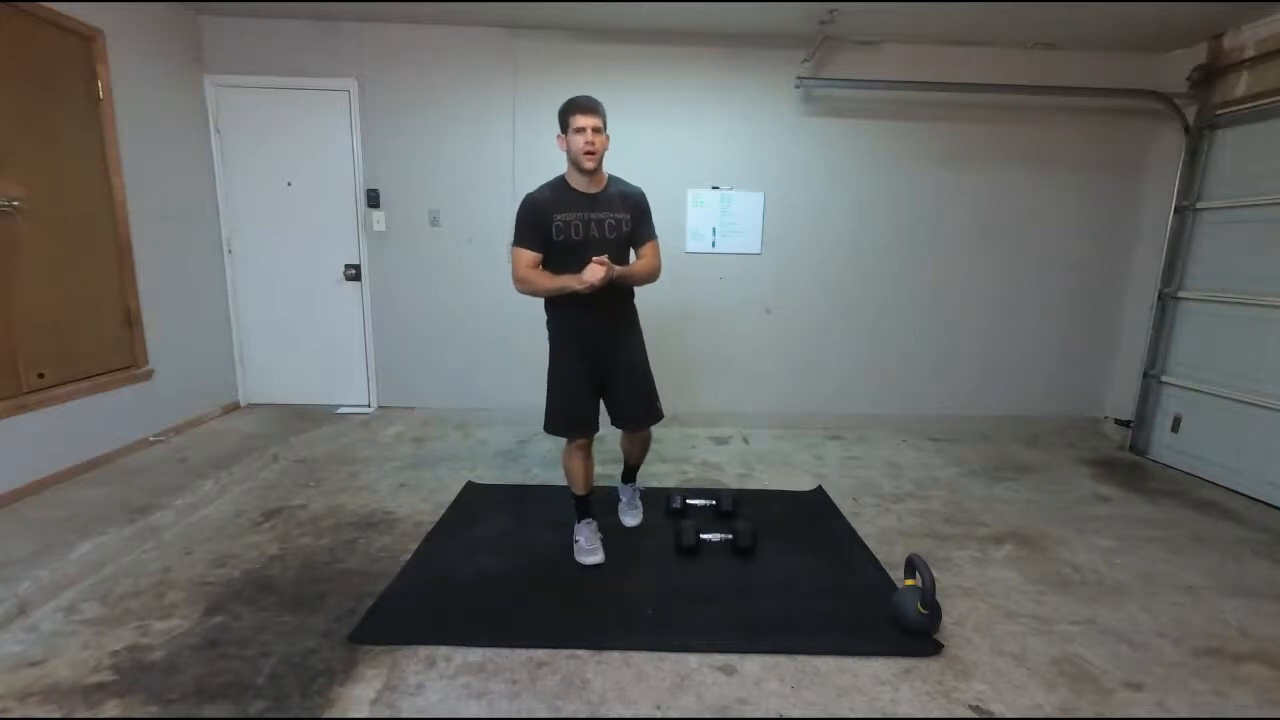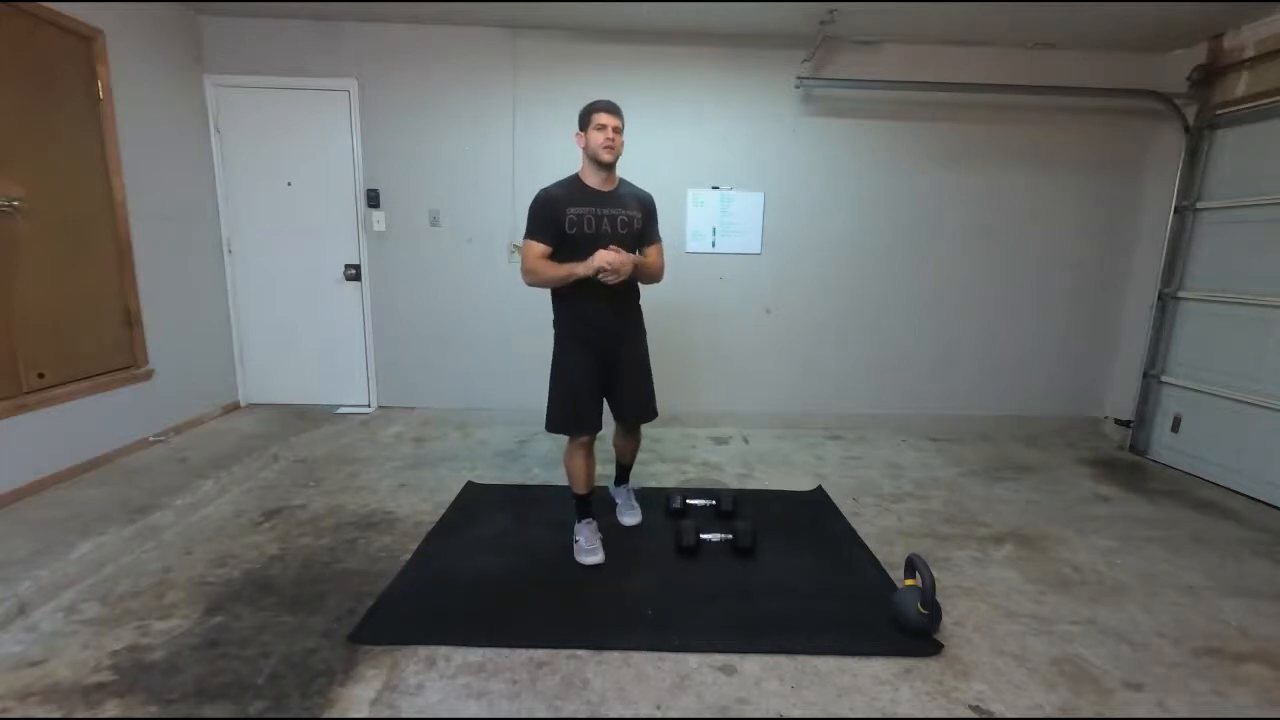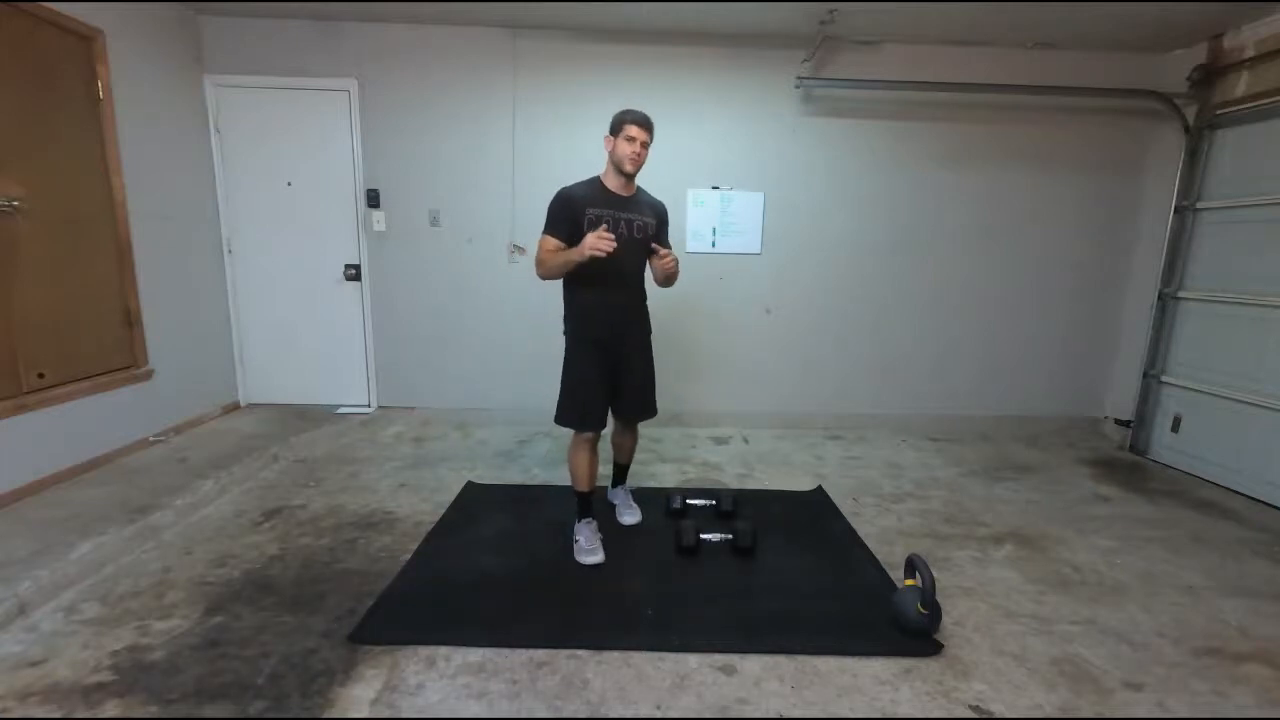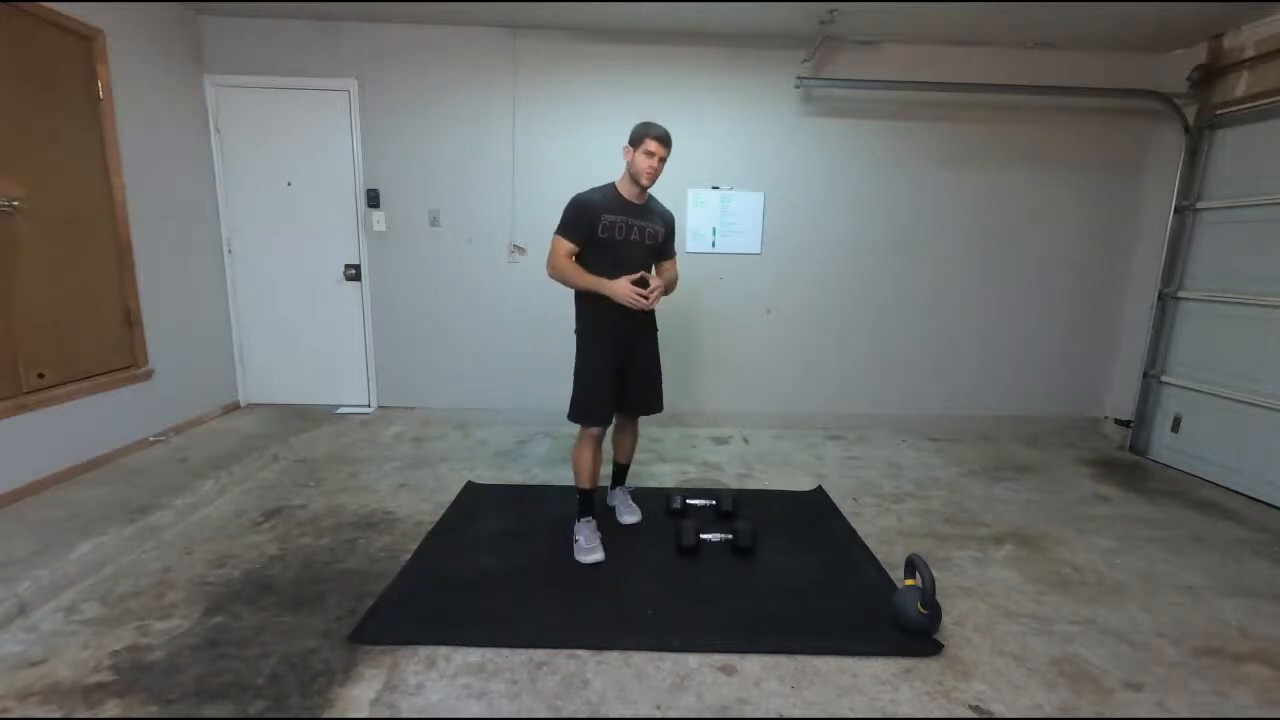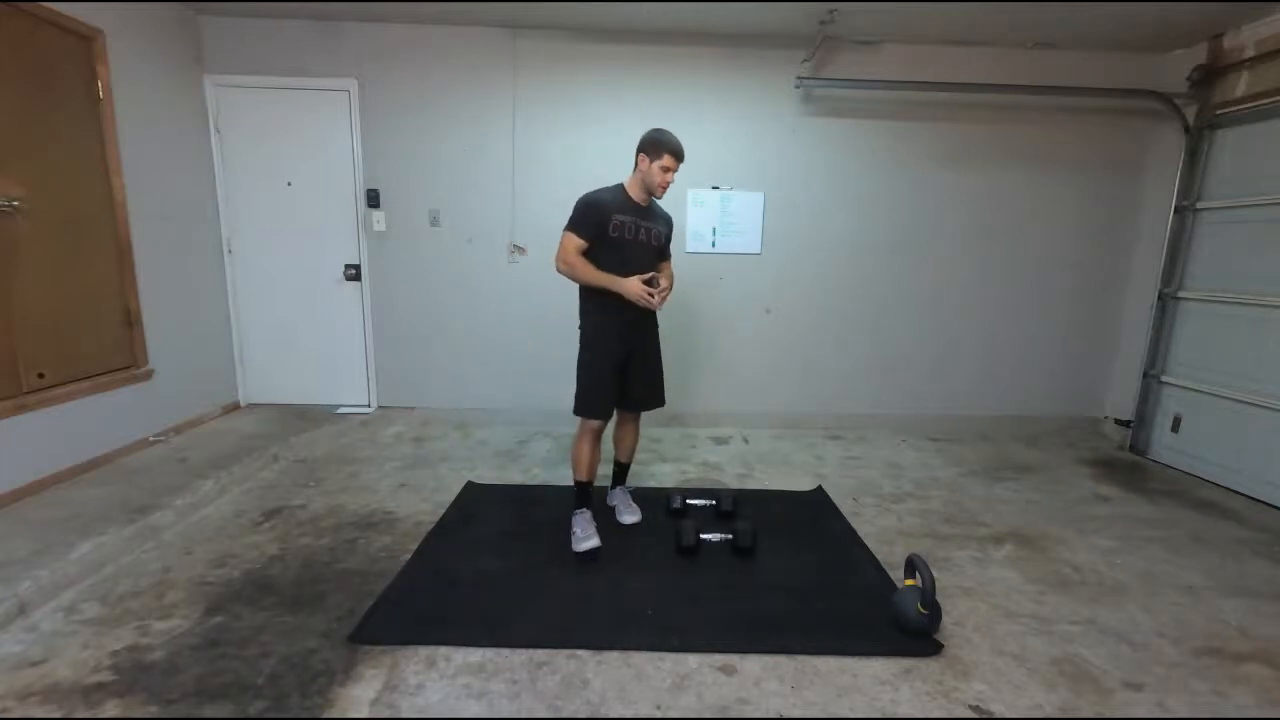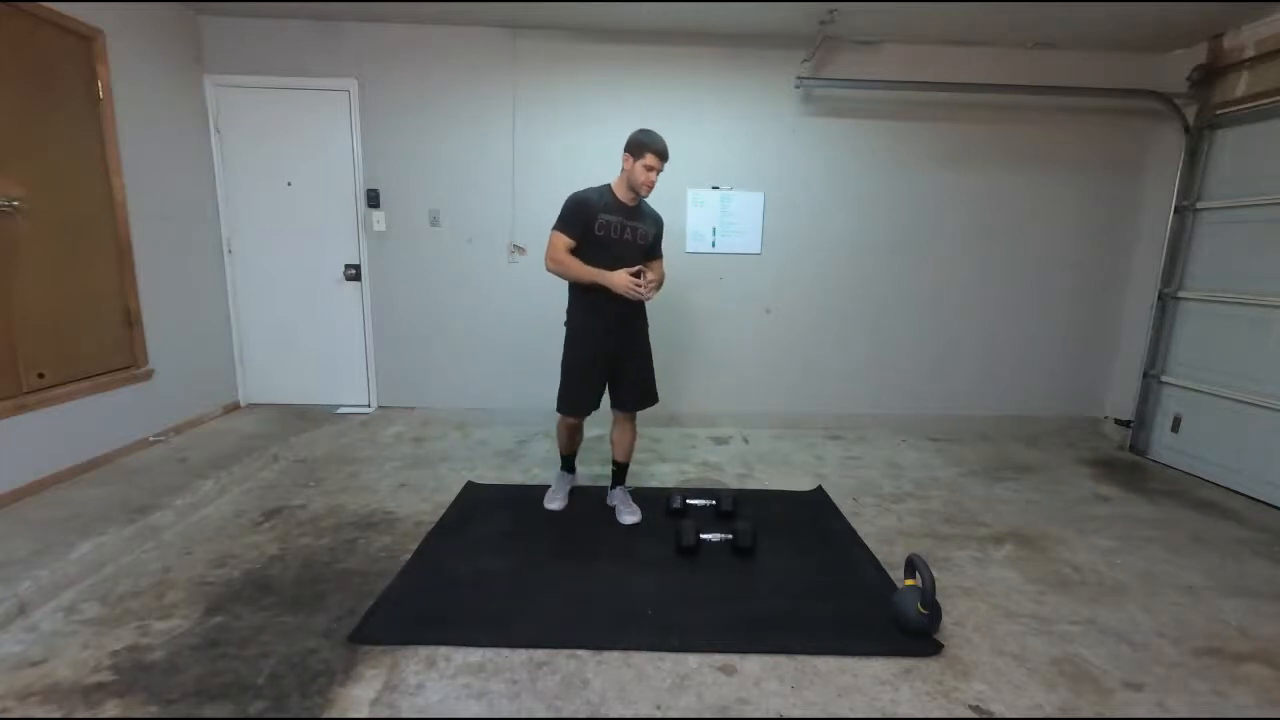
dt=0.4s
person 1, frame 1
left shoulder: (631, 198)
right shoulder: (540, 203)
left elbow: (652, 266)
right elbow: (523, 277)
left wrist: (614, 272)
right wrist: (577, 280)
left hip: (623, 334)
right hip: (571, 340)
left knee: (640, 426)
right knee: (578, 437)
left ankle: (628, 486)
right ankle: (585, 522)
person 1, frame 2
left shoulder: (640, 201)
right shoulder: (553, 199)
left elbow: (656, 271)
right elbow: (531, 271)
left wrist: (635, 265)
right wrist: (584, 267)
left hip: (628, 334)
right hip: (577, 338)
left knee: (631, 423)
right knee: (581, 434)
left ankle: (622, 486)
right ankle: (584, 520)
person 1, frame 3
left shoulder: (654, 209)
right shoulder: (572, 199)
left elbow: (659, 270)
right elbow: (543, 264)
left wrist: (670, 267)
right wrist: (580, 252)
left hip: (634, 333)
right hip: (587, 336)
left knee: (629, 419)
right knee: (586, 431)
left ankle: (619, 488)
right ankle: (584, 519)
person 1, frame 4
left shoulder: (662, 217)
right shoulder: (588, 204)
left elbow: (668, 269)
right elbow: (557, 264)
left wrist: (661, 285)
right wrist: (609, 286)
left hip: (641, 332)
right hip: (598, 334)
left knee: (629, 416)
right knee: (593, 427)
left ankle: (618, 489)
right ankle: (584, 518)
person 1, frame 5
left shoulder: (662, 220)
right shoulder: (597, 204)
right elbow: (565, 260)
left wrist: (665, 285)
right wrist: (621, 284)
left hip: (642, 330)
right hip: (601, 329)
left knee: (631, 412)
right knee: (593, 420)
left ankle: (618, 488)
right ankle: (583, 510)
person 1, frame 6
left shoulder: (652, 220)
right shoulder: (584, 203)
left elbow: (656, 269)
right elbow: (554, 258)
left wrist: (653, 280)
right wrist: (609, 278)
left hip: (631, 329)
right hip: (587, 328)
left knee: (626, 410)
right knee: (573, 414)
left ankle: (617, 488)
right ankle: (566, 473)
